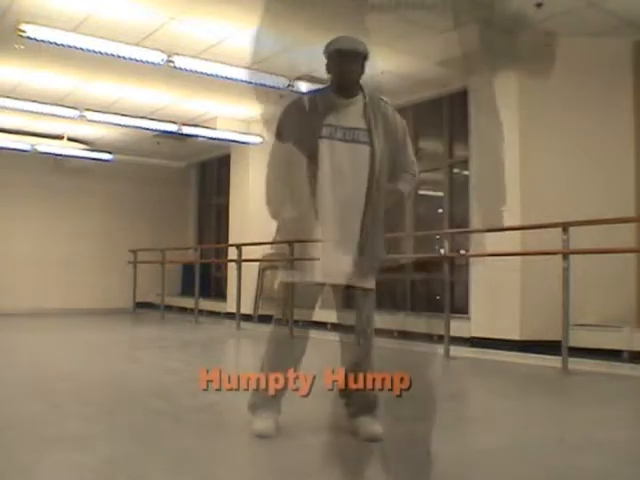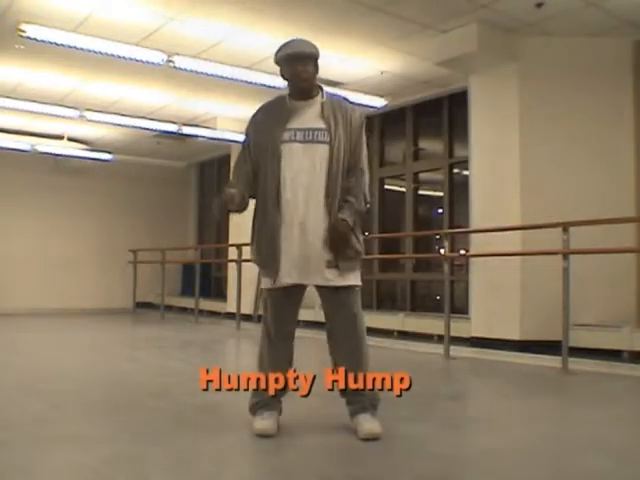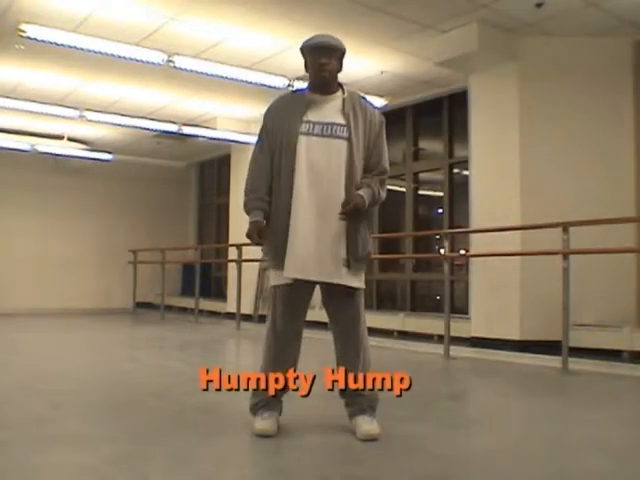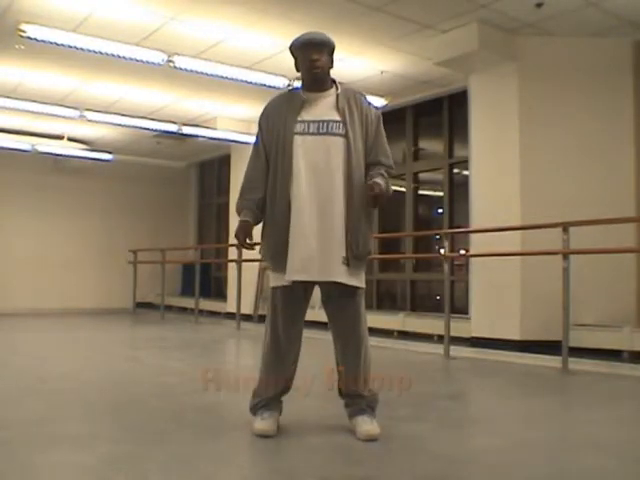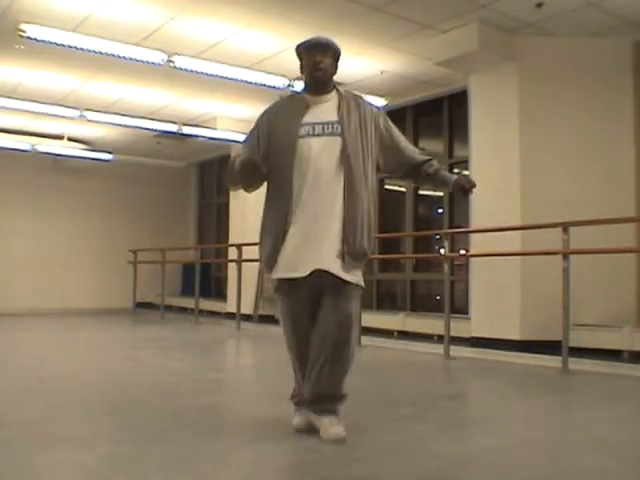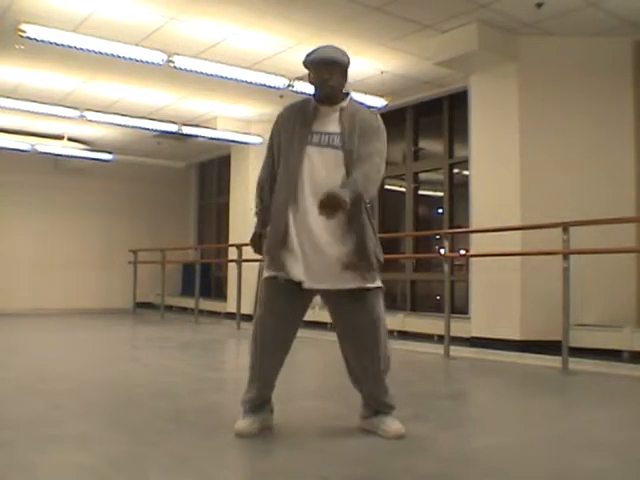
dt=0.7s
person 1, frame 1
left shoulder: (387, 118)
right shoulder: (302, 111)
left elbow: (406, 169)
right elbow: (280, 171)
left wrist: (400, 189)
right wrist: (287, 219)
left hip: (359, 240)
right hip: (309, 237)
left knee: (360, 329)
right knee: (290, 324)
left ankle: (360, 408)
right ankle: (266, 404)
person 1, frame 2
left shoulder: (347, 115)
right shoulder: (264, 118)
left elbow: (357, 175)
right elbow: (247, 170)
left wrist: (347, 217)
right wrist: (236, 194)
left hip: (333, 241)
right hip: (280, 242)
left knee: (348, 326)
right knee: (277, 328)
left ankle: (361, 405)
right ankle: (267, 404)
person 1, frame 3
left shoulder: (365, 114)
right shoulder: (281, 110)
left elbow: (378, 171)
right elbow: (261, 169)
left wrist: (365, 196)
right wrist: (256, 213)
left hip: (344, 238)
right hip: (290, 236)
left knee: (350, 325)
right knee: (283, 325)
left ankle: (361, 406)
right ankle: (267, 403)
person 1, frame 4
left shoulder: (360, 108)
right shoulder: (276, 111)
left elbow: (379, 161)
right elbow: (259, 171)
left wrist: (378, 182)
right wrist: (247, 215)
left hip: (343, 236)
right hip: (290, 236)
left knee: (350, 325)
right knee: (282, 325)
left ankle: (360, 406)
right ankle: (267, 404)
person 1, frame 5
left shoulder: (360, 112)
right shoulder: (277, 115)
left elbow: (402, 154)
right elbow: (247, 170)
left wrist: (443, 175)
right wrist: (241, 167)
left hip: (344, 236)
right hip: (294, 238)
left knee: (339, 321)
right knee: (299, 325)
left ankle: (324, 404)
right ankle: (307, 401)
person 1, frame 6
left shoulder: (367, 122)
right shoulder: (289, 119)
left elbow: (370, 169)
right elbow: (269, 177)
left wrist: (345, 195)
right wrist: (262, 223)
left hip: (347, 247)
right hip: (290, 244)
left knee: (367, 330)
right knee: (270, 328)
left ankle: (377, 410)
right ankle: (256, 407)
